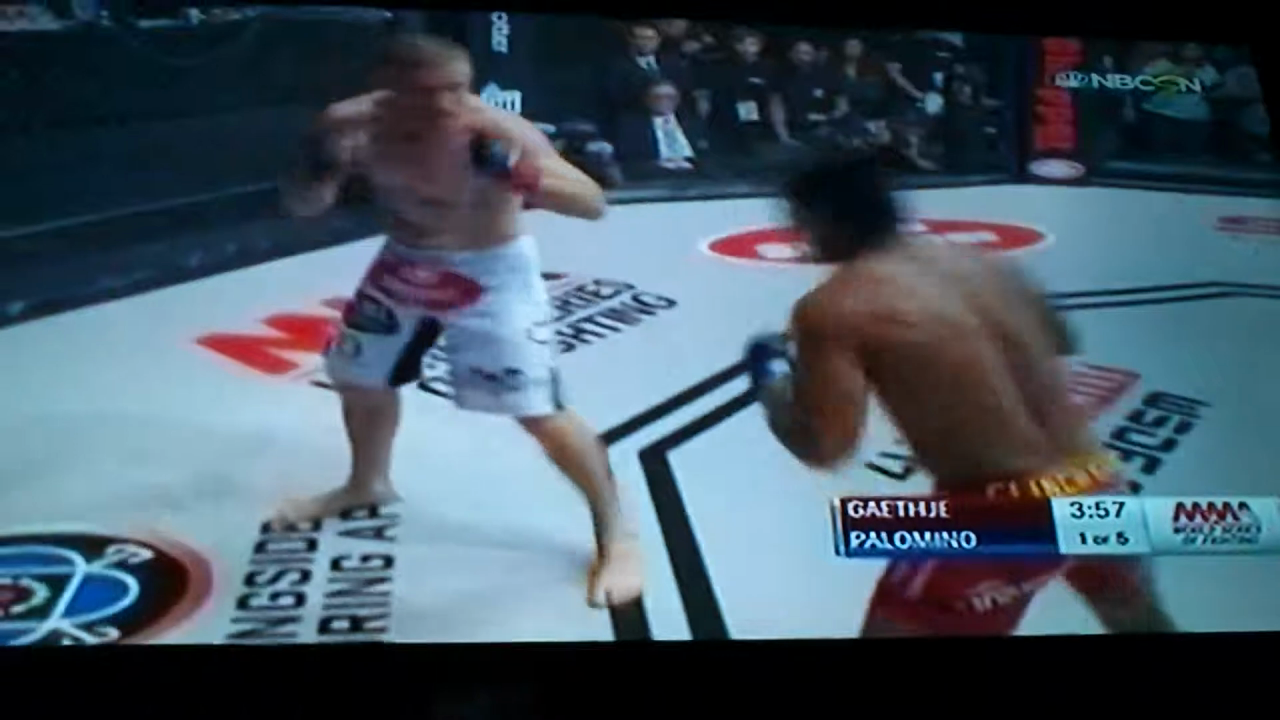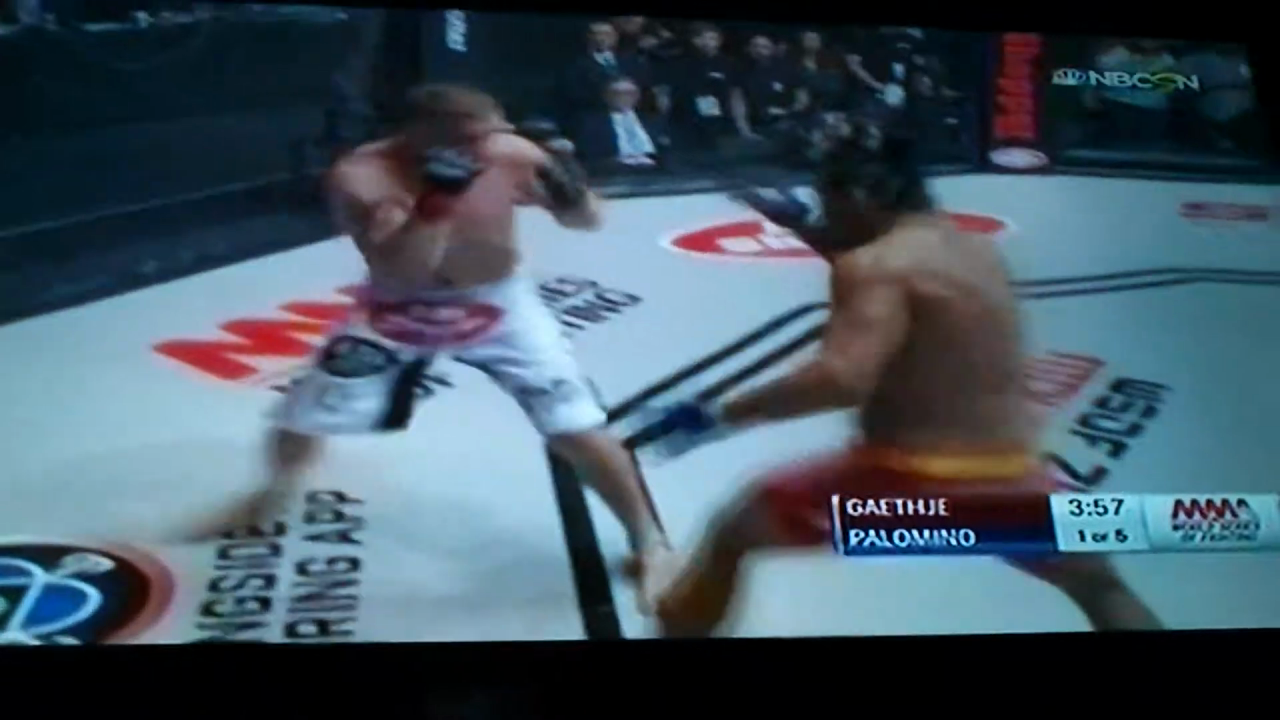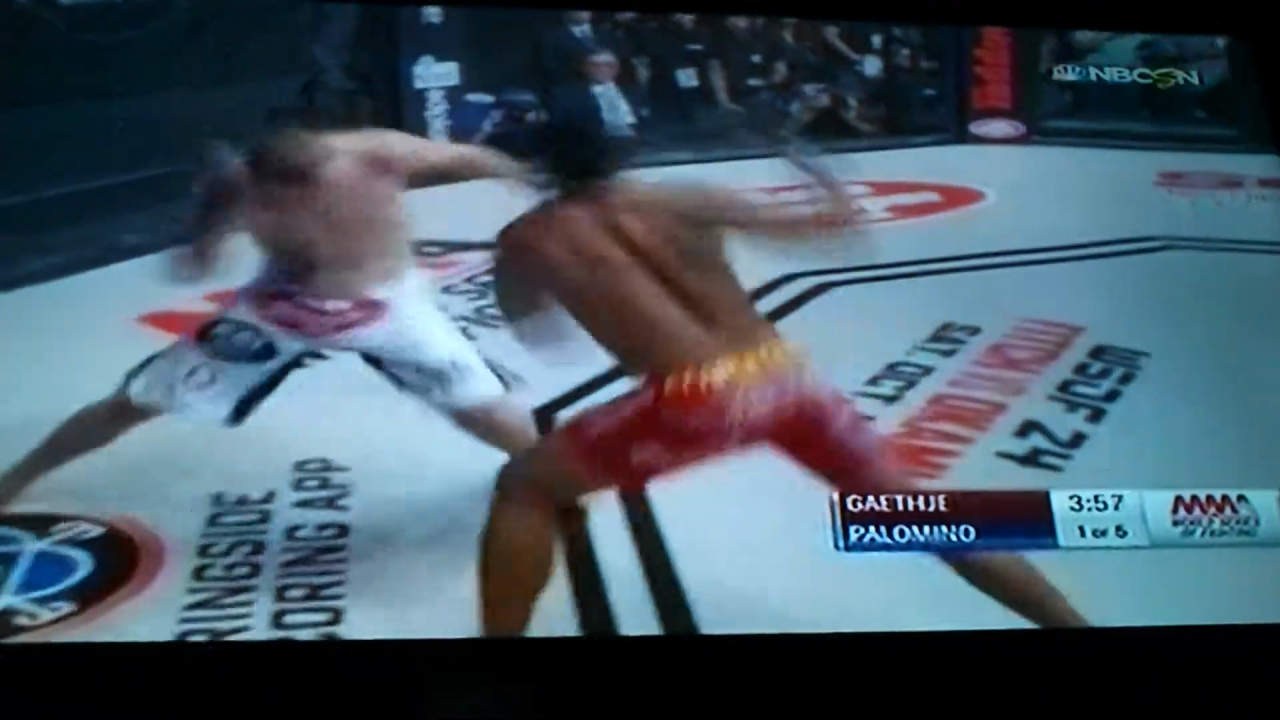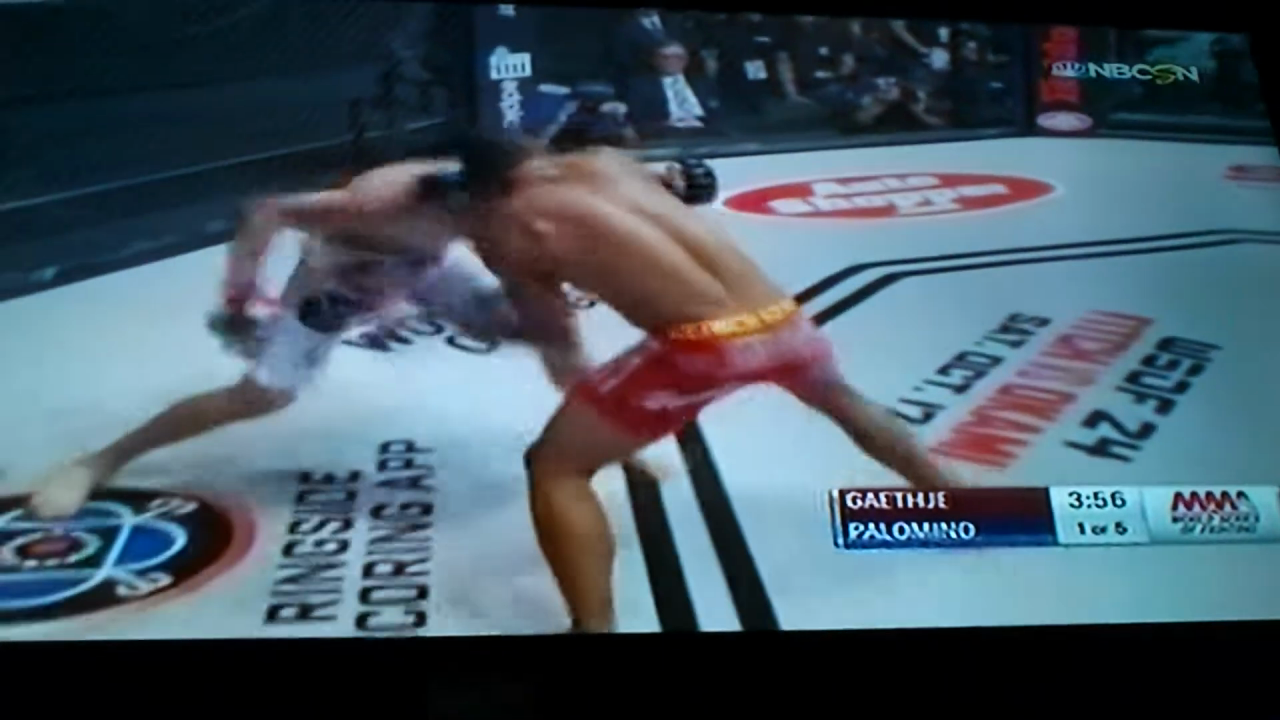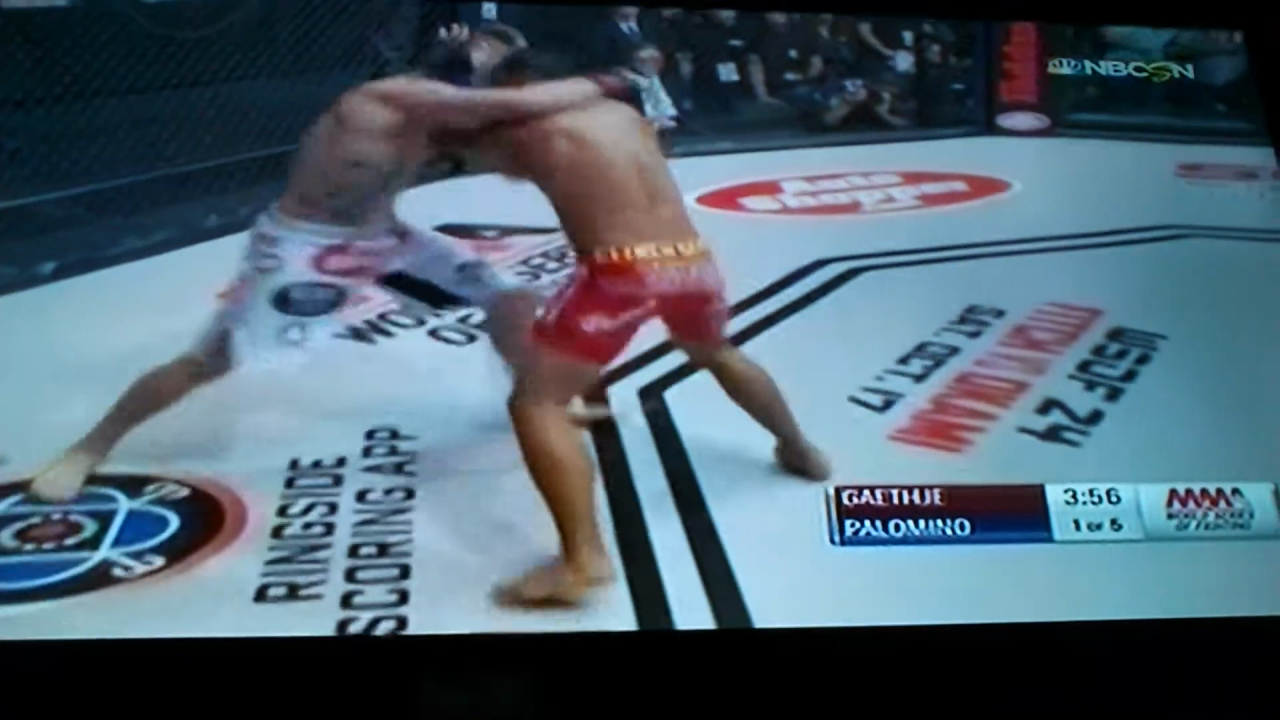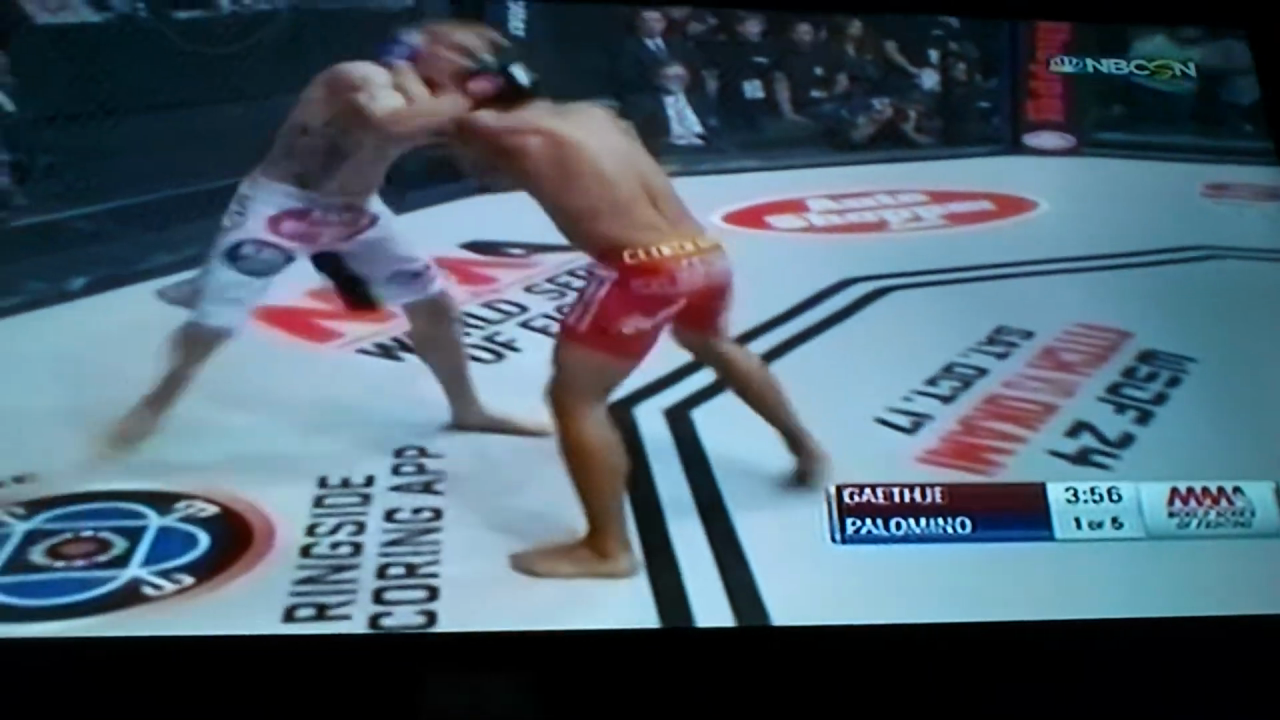
dt=0.3s
person 1, frame 1
left shoulder: (831, 310)
right shoulder: (988, 268)
left elbow: (824, 448)
right elbow: (1062, 342)
left wrist: (771, 384)
right hip: (1097, 490)
right knee: (1135, 616)
person 1, frame 2
left shoulder: (869, 268)
right shoulder: (980, 251)
left elbow: (844, 377)
left wrist: (722, 414)
right wrist: (803, 225)
left hip: (898, 483)
right hip: (1009, 488)
left knee: (730, 535)
right knee: (1100, 588)
person 1, frame 3
left shoulder: (527, 241)
left elbow: (529, 329)
right elbow: (828, 222)
right wrist: (824, 182)
left hip: (697, 407)
right hip: (778, 379)
left knee: (523, 489)
right ankle: (1071, 624)
person 1, frame 4
left shoulder: (507, 224)
right shoulder: (608, 165)
left elbow: (550, 327)
left hip: (703, 350)
right hip: (785, 324)
left knee: (555, 467)
right knee: (838, 399)
left ankle: (595, 639)
right ankle: (941, 490)
person 1, frame 5
left shoulder: (530, 129)
right shoulder: (624, 114)
left hip: (623, 274)
right hip: (693, 261)
left knee: (535, 403)
right knee: (715, 353)
left ankle: (584, 560)
right ankle: (800, 451)
person 1, frame 6
left shoulder: (509, 132)
right shoulder: (597, 116)
left hip: (639, 272)
right hip: (707, 261)
left knee: (572, 400)
right knee: (714, 347)
right ankle: (804, 446)
person 2, frame 1
left shoulder: (500, 131)
right shoulder: (349, 121)
left elbow: (593, 203)
right elbow: (308, 202)
left wrist: (526, 180)
right wrist: (317, 174)
left hip: (490, 271)
right hip: (403, 264)
left knee: (538, 413)
right knee: (361, 382)
left ankle: (616, 534)
right ankle: (367, 485)
person 2, frame 2
left shoulder: (517, 155)
right shoulder: (361, 177)
left elbow: (588, 220)
right elbow: (405, 268)
left wrist: (572, 193)
right wrist: (437, 202)
left hip: (500, 307)
right hip: (399, 310)
left knee: (578, 433)
right knee: (299, 424)
left ankle: (647, 542)
right ankle: (276, 491)
person 2, frame 3
left shoulder: (378, 154)
right shoulder: (232, 183)
left elbow: (472, 159)
right elbow: (196, 266)
right wrist: (218, 215)
left hip: (386, 301)
right hip: (285, 301)
left knee: (484, 409)
right knee: (138, 401)
person 2, frame 4
right shoulder: (382, 202)
right elbow: (271, 209)
right wrist: (241, 294)
right hip: (346, 268)
right knee: (265, 394)
right ankle: (101, 464)
person 2, frame 5
left shoulder: (430, 114)
right shoulder: (399, 99)
right elbow: (519, 104)
right wrist: (592, 85)
left hip: (379, 233)
right hip: (305, 245)
left knee: (505, 301)
right knee: (209, 361)
right ankle: (88, 449)
person 2, frame 6
left shoulder: (428, 96)
right shoulder: (364, 78)
right elbow: (394, 123)
right wrist: (473, 94)
left hip: (353, 210)
right hip: (276, 207)
left knee: (433, 306)
right knee: (214, 323)
left ankle: (467, 411)
right ankle: (161, 399)
